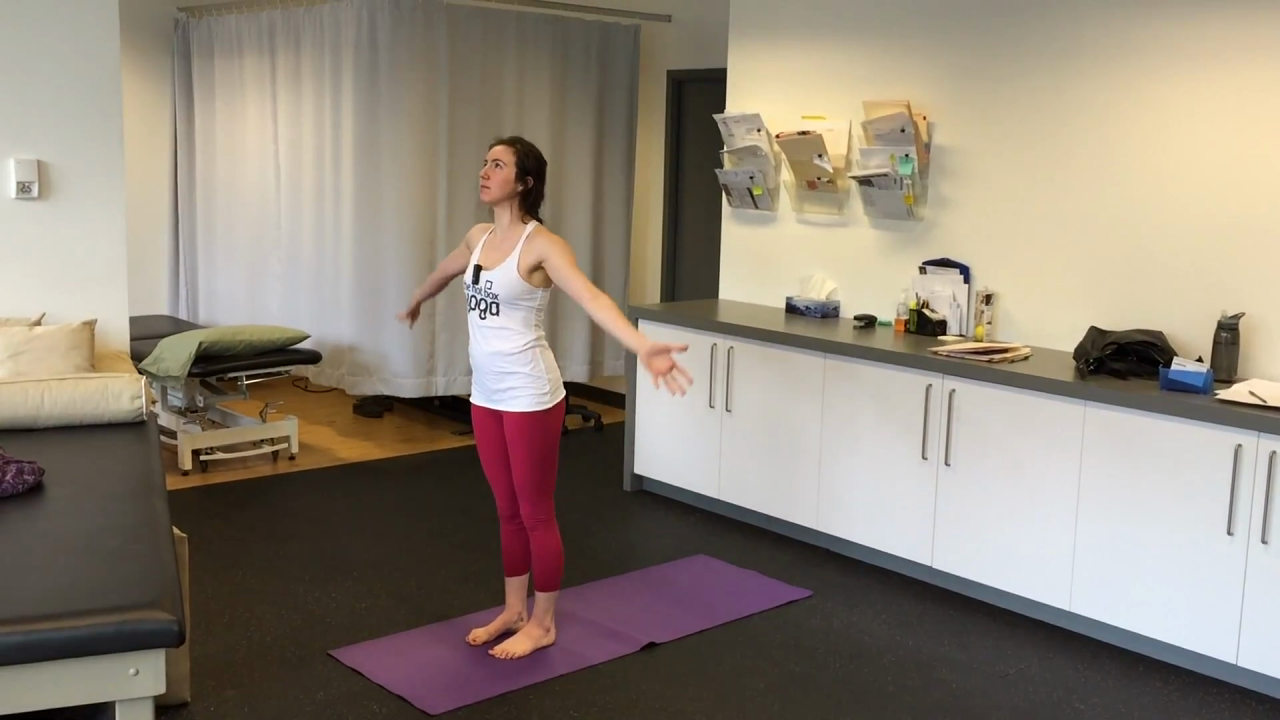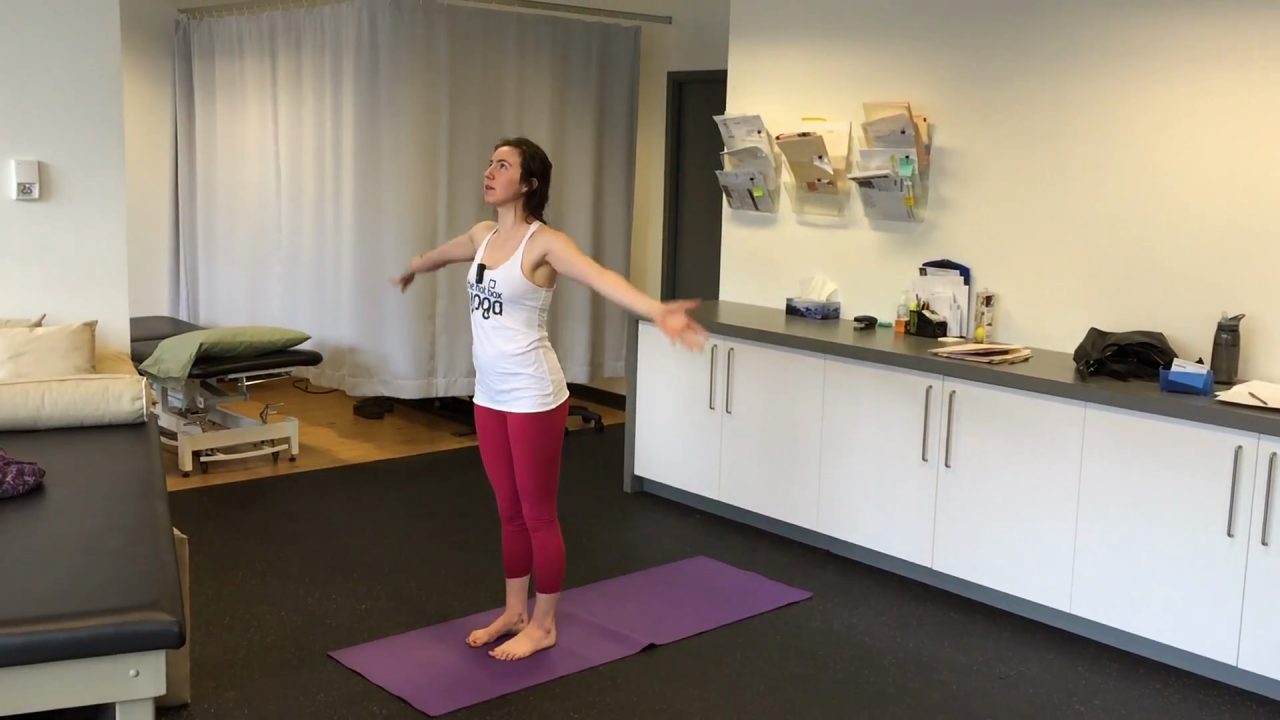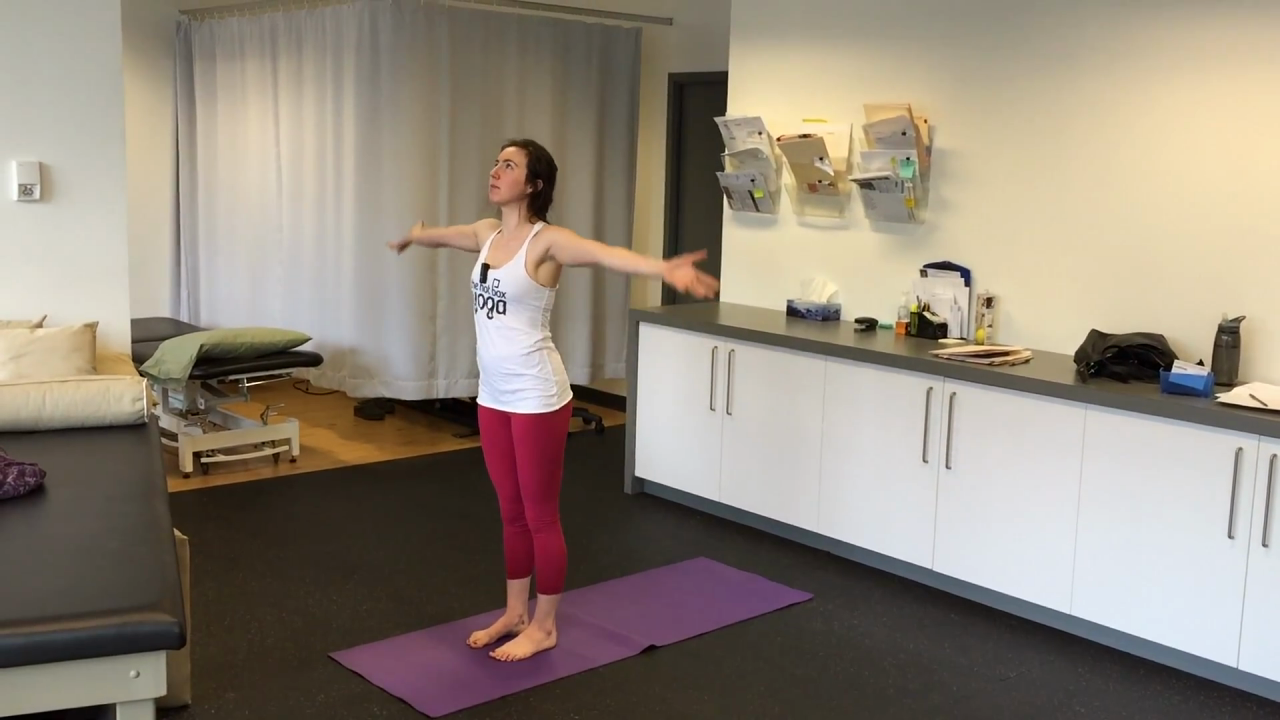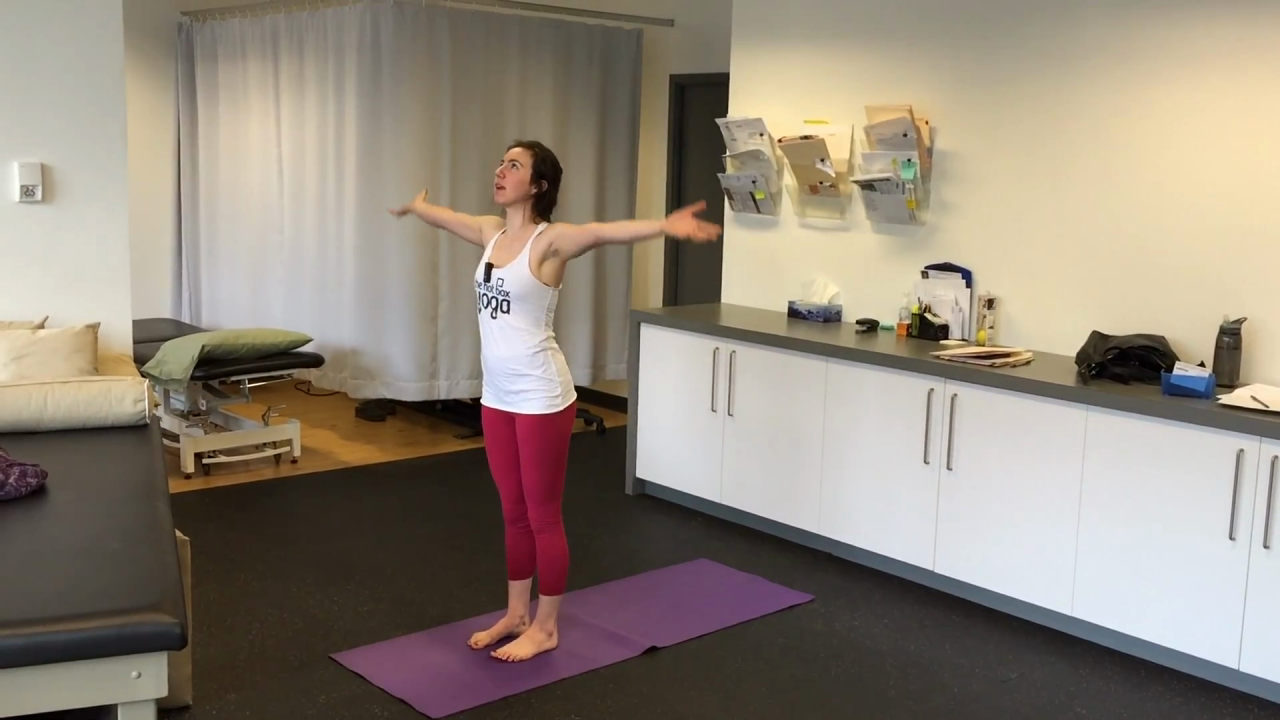
dt=0.1s
person 1, frame 1
left shoulder: (540, 244)
right shoulder: (478, 237)
left elbow: (594, 299)
right elbow: (446, 270)
left wrist: (642, 348)
right wrist: (417, 300)
left hip: (529, 397)
right hip: (486, 395)
left knee: (536, 514)
right knee: (507, 511)
left ankle: (543, 623)
right ankle: (514, 611)
person 1, frame 2
left shoulder: (544, 242)
right shoulder: (482, 236)
left elbow: (601, 278)
right elbow: (445, 253)
left wrist: (656, 311)
right wrist: (413, 268)
left hip: (533, 398)
right hip: (489, 396)
left knee: (538, 515)
right knee: (509, 512)
left ankle: (543, 624)
right ankle: (514, 612)
person 1, frame 3
left shoulder: (547, 241)
right shoulder: (486, 234)
left elbow: (604, 252)
right elbow: (444, 233)
left wrist: (662, 269)
right wrist: (413, 236)
left hip: (536, 398)
right hip: (494, 397)
left knee: (540, 516)
right knee: (511, 513)
left ankle: (544, 625)
right ankle: (514, 613)
person 1, frame 4
left shoulder: (550, 240)
right shoulder: (490, 232)
left elbow: (604, 232)
right elbow: (445, 217)
left wrist: (662, 226)
right wrist: (416, 206)
left hip: (541, 399)
right hip: (497, 397)
left knee: (543, 516)
right knee: (513, 514)
left ankle: (545, 626)
right ankle: (516, 614)
